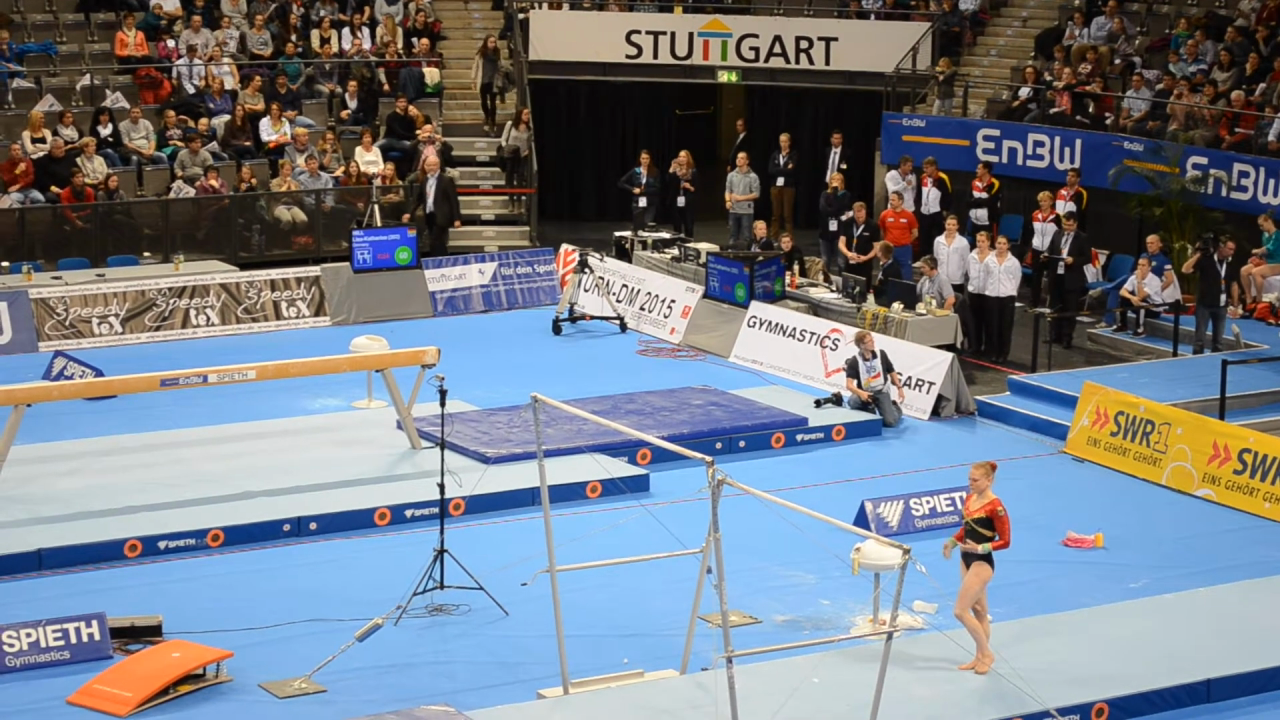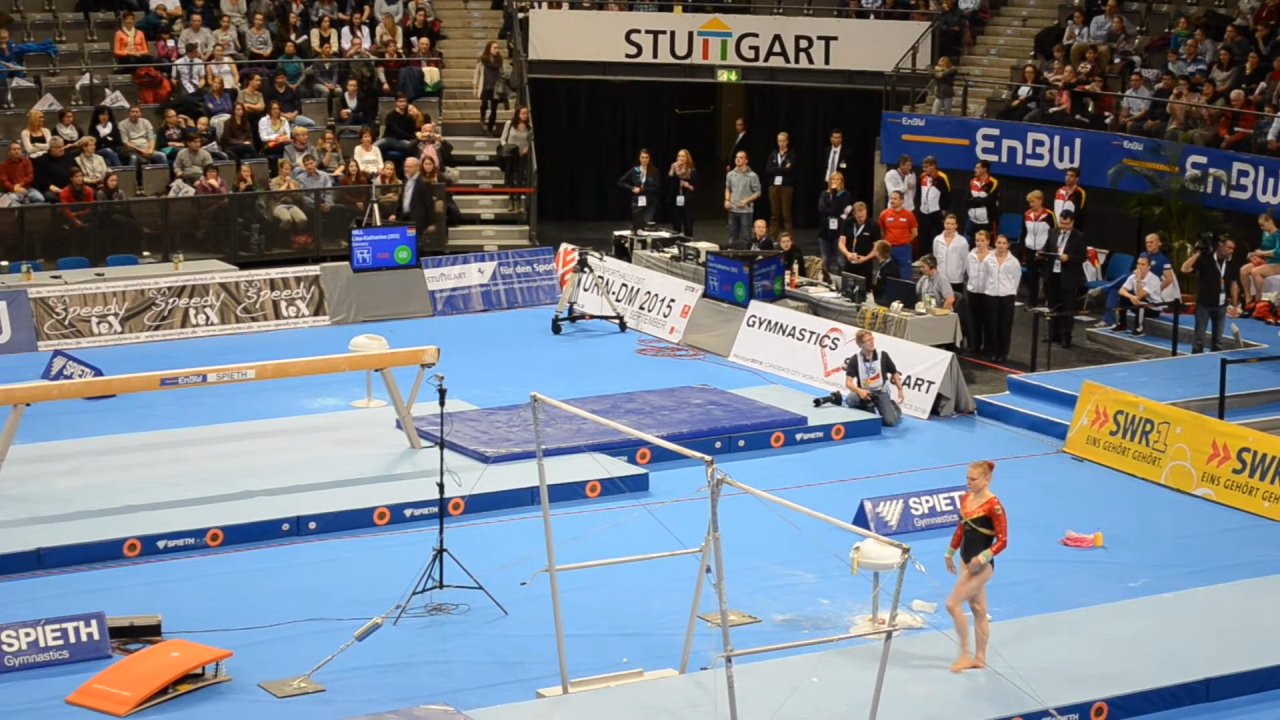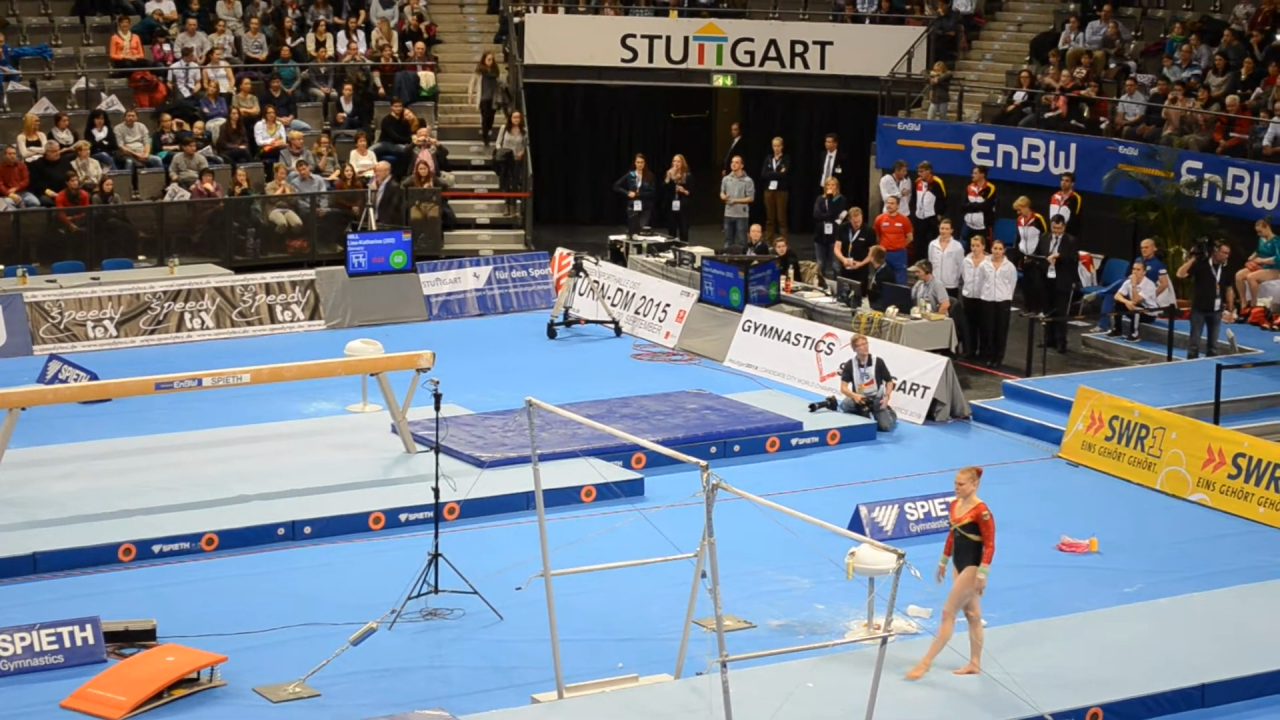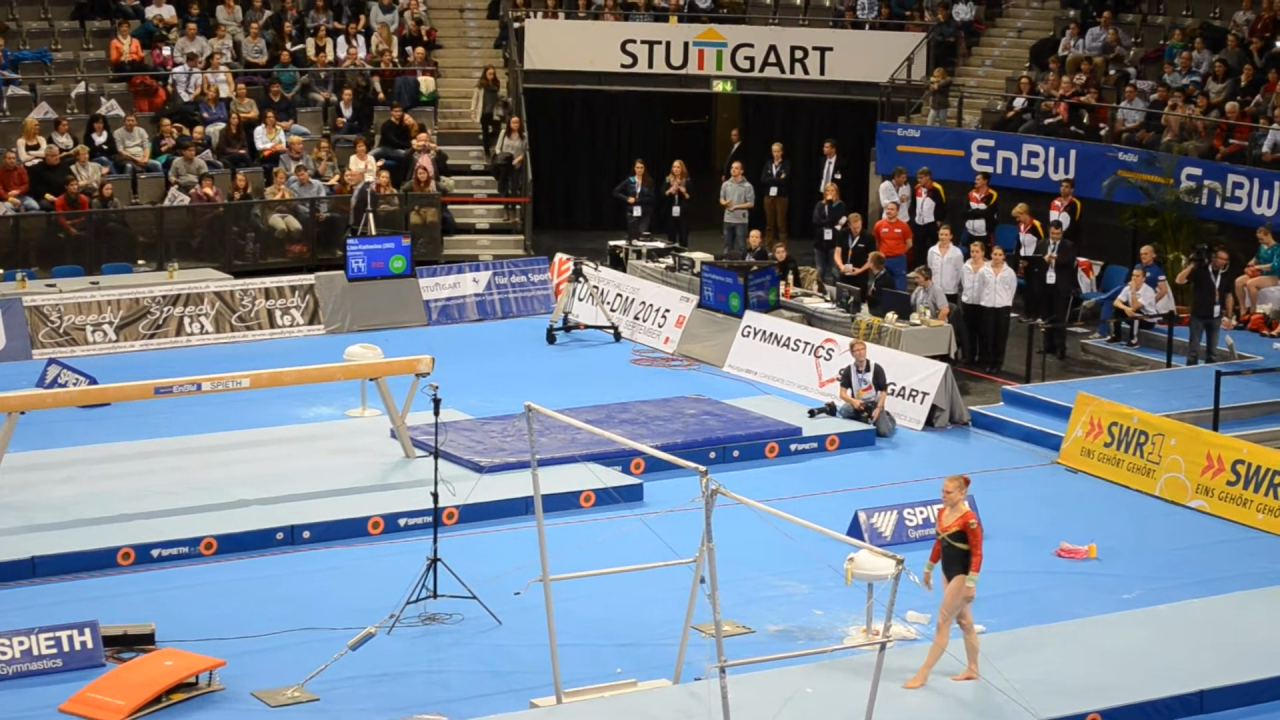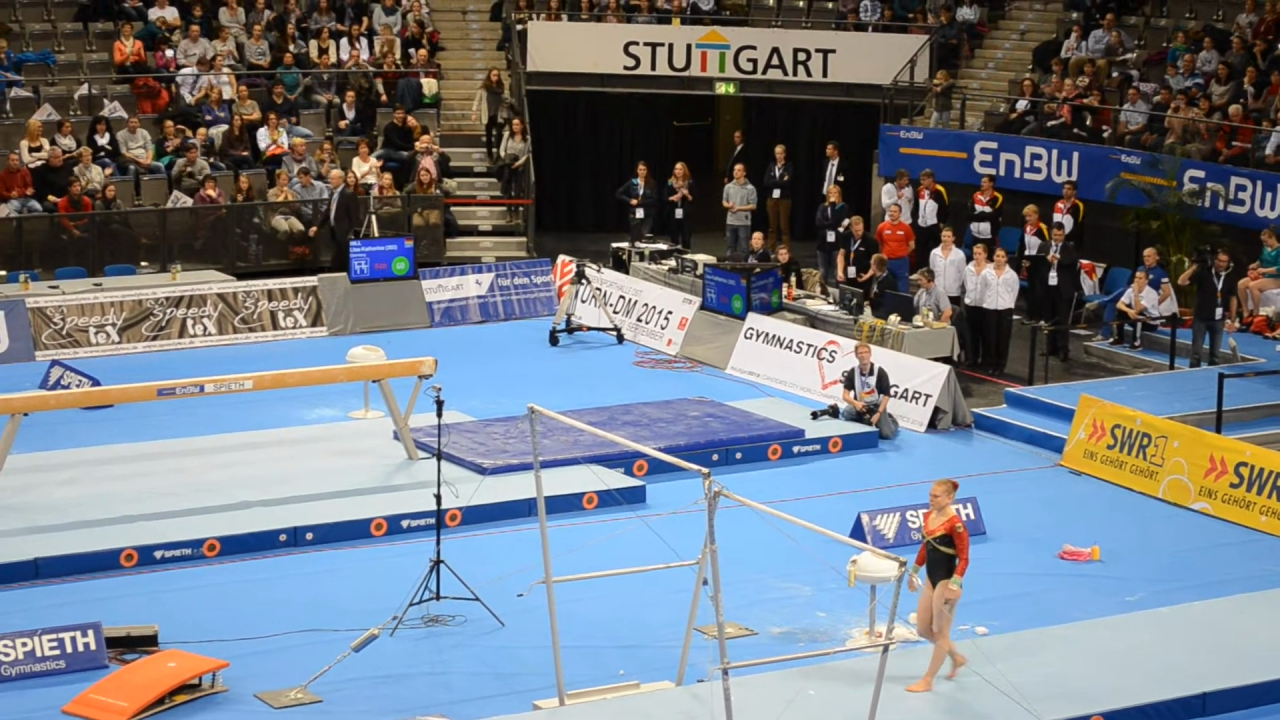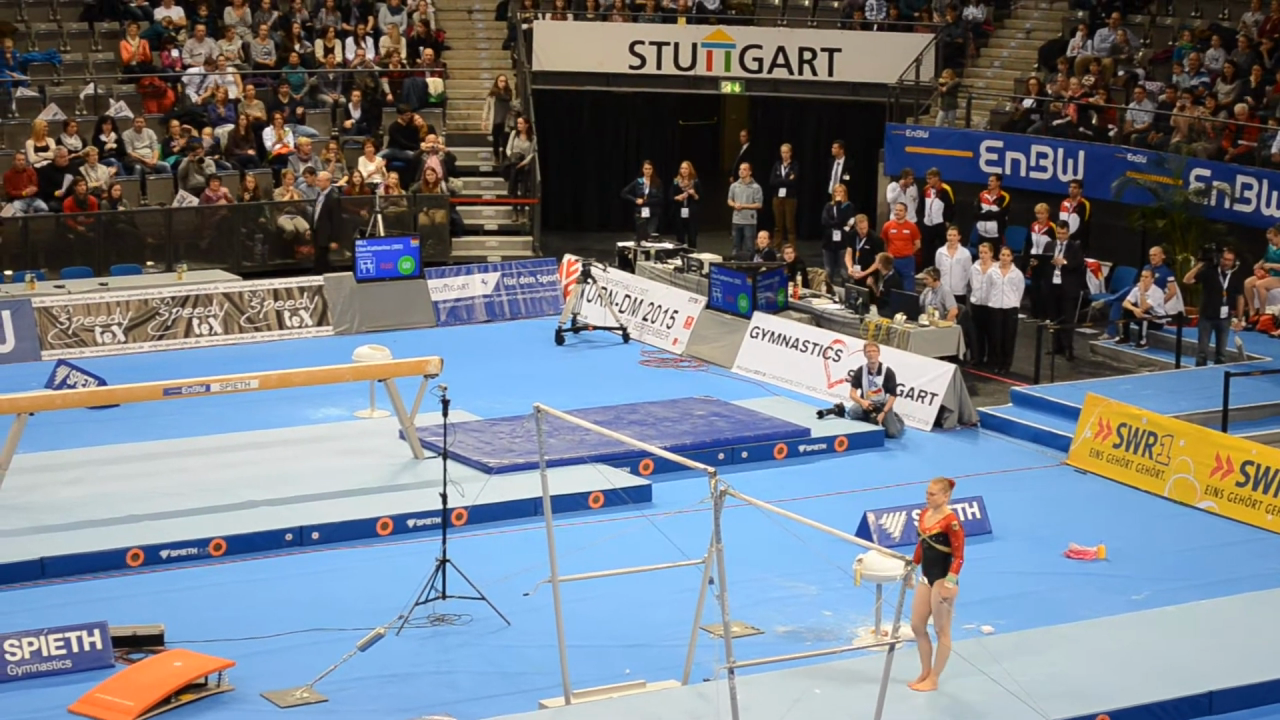
dt=0.3s
person 1, frame 1
left shoulder: (995, 506)
right shoulder: (969, 498)
left elbow: (1005, 541)
left wrist: (979, 548)
right wrist: (952, 542)
left hip: (982, 563)
right hip: (966, 560)
left knee: (960, 611)
right knee: (979, 610)
left ankle: (986, 653)
right ankle: (979, 657)
person 1, frame 2
left shoulder: (993, 505)
right shoulder: (965, 498)
left elbow: (1001, 540)
left wrist: (982, 559)
right wrist: (950, 553)
left hip: (981, 562)
right hip: (966, 559)
left knee: (952, 604)
right knee: (976, 608)
left ankle: (965, 653)
right ankle: (978, 657)
person 1, frame 3
left shoulder: (981, 511)
right shoulder: (955, 505)
left elbow: (989, 546)
left wrist: (982, 575)
right wrist: (943, 562)
left hip: (972, 568)
right hip: (959, 565)
left knee: (948, 613)
right knee: (972, 615)
left ankle: (926, 662)
right ankle: (974, 664)
person 1, frame 4
left shoulder: (969, 519)
right shoulder: (942, 513)
left elbow: (977, 554)
left wrist: (971, 584)
right wrist: (929, 569)
left hip: (961, 576)
right hip: (947, 573)
left knee: (942, 625)
right knee: (965, 623)
left ankle: (922, 674)
right ankle: (972, 669)
person 1, frame 5
left shoulder: (955, 523)
right shoulder: (928, 516)
left elbow: (963, 559)
left wrist: (954, 586)
right wrist: (914, 572)
left hip: (946, 580)
right hip: (931, 579)
left knee: (940, 632)
right knee: (923, 629)
left ankle: (927, 680)
right ankle: (956, 657)
person 1, frame 6
left shoulder: (951, 521)
right shoulder: (924, 514)
left elbow: (958, 557)
left wrist: (949, 584)
left hip: (942, 579)
right hip: (925, 577)
left knee: (941, 632)
right knee: (918, 627)
left ankle: (933, 680)
right ankle: (925, 674)
